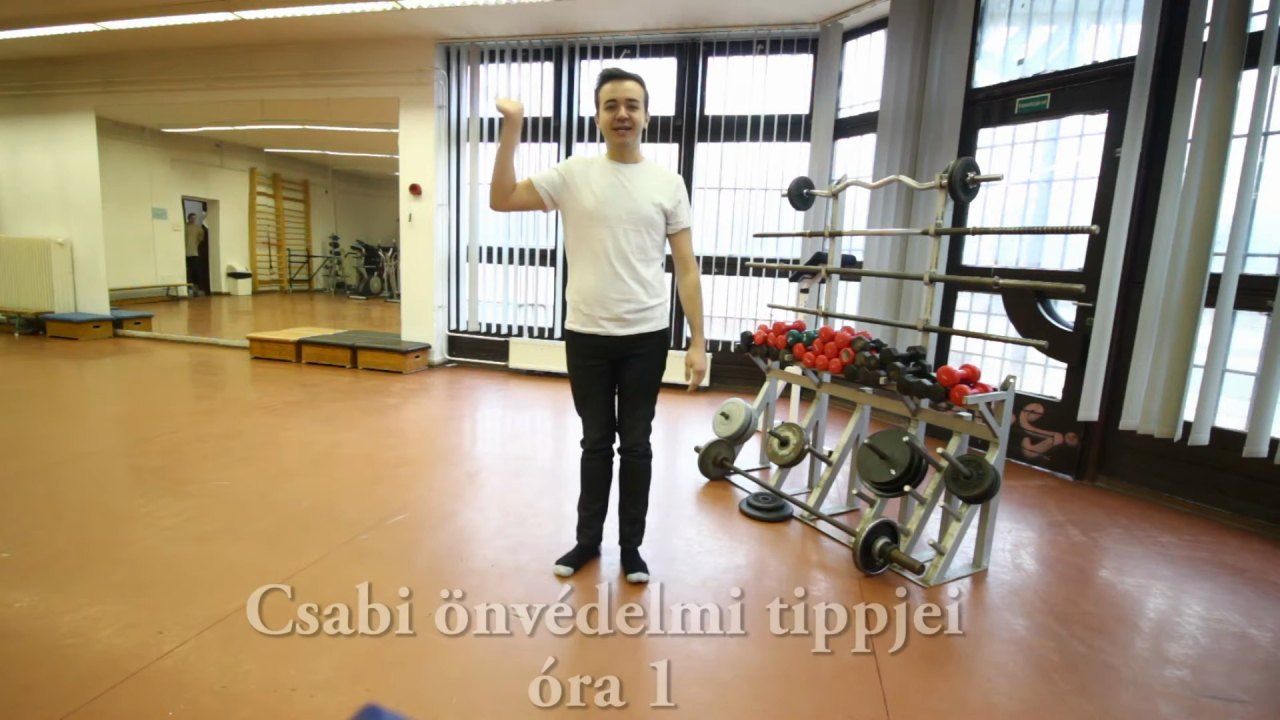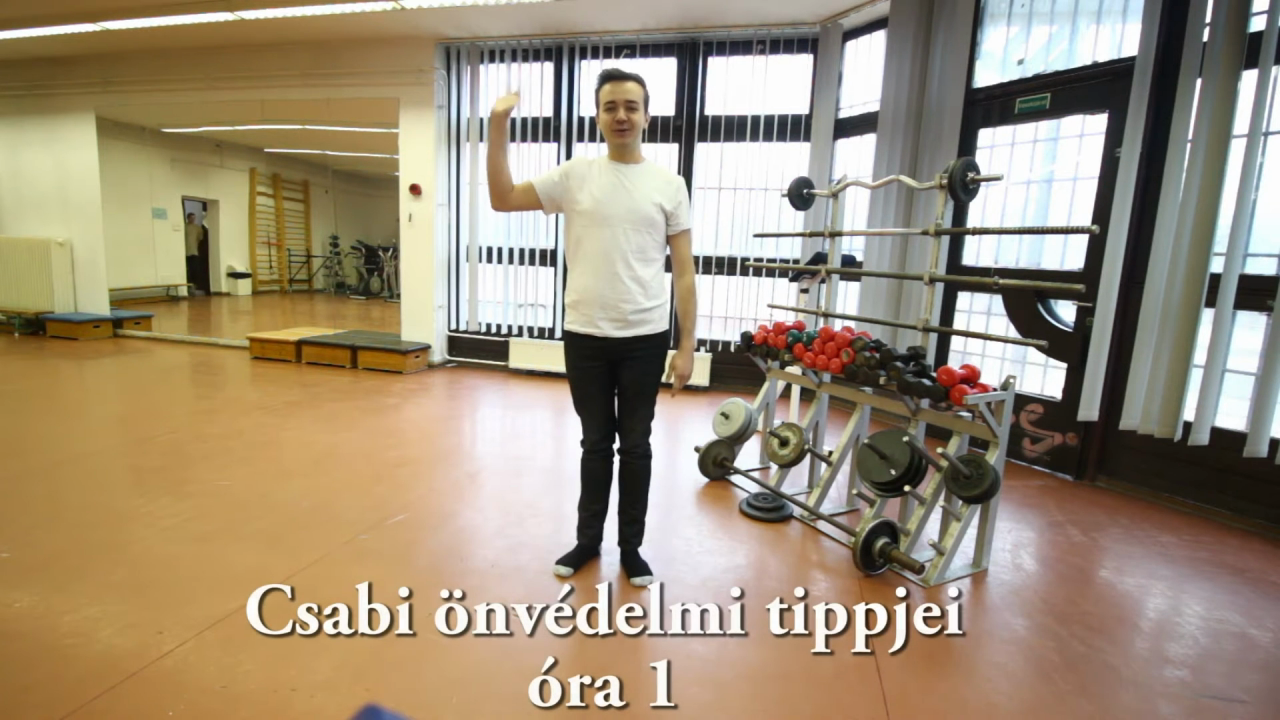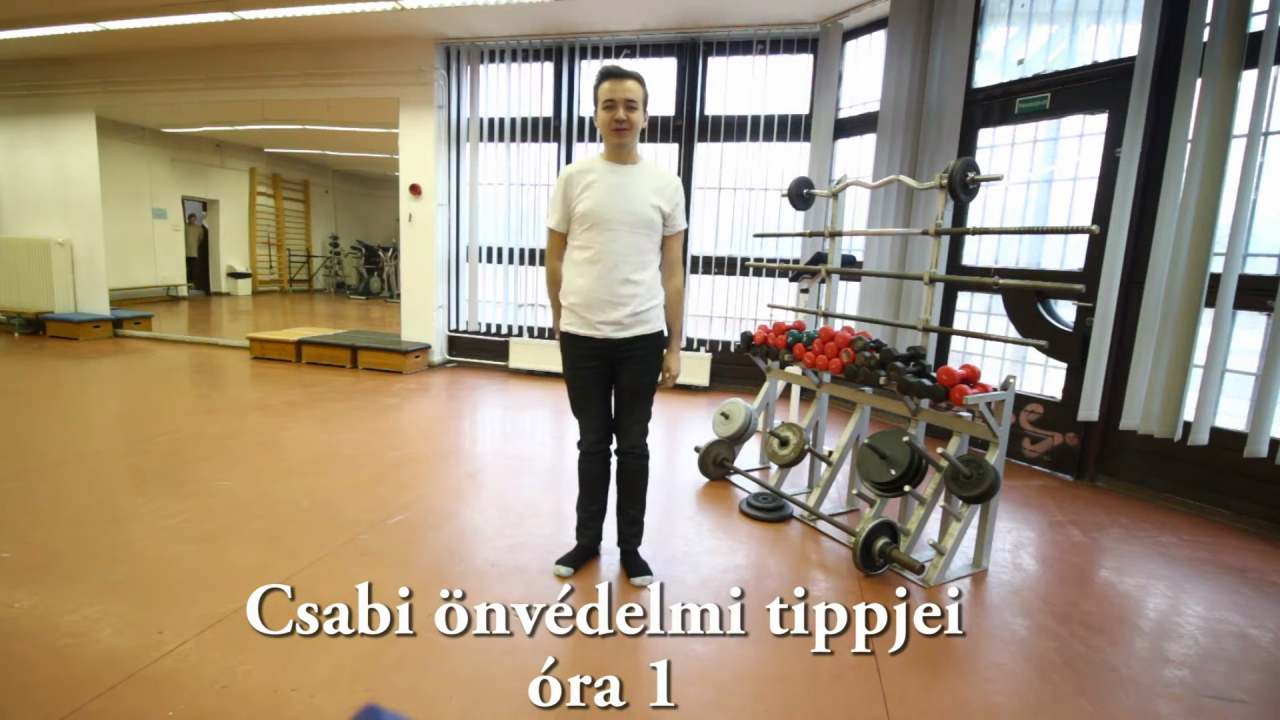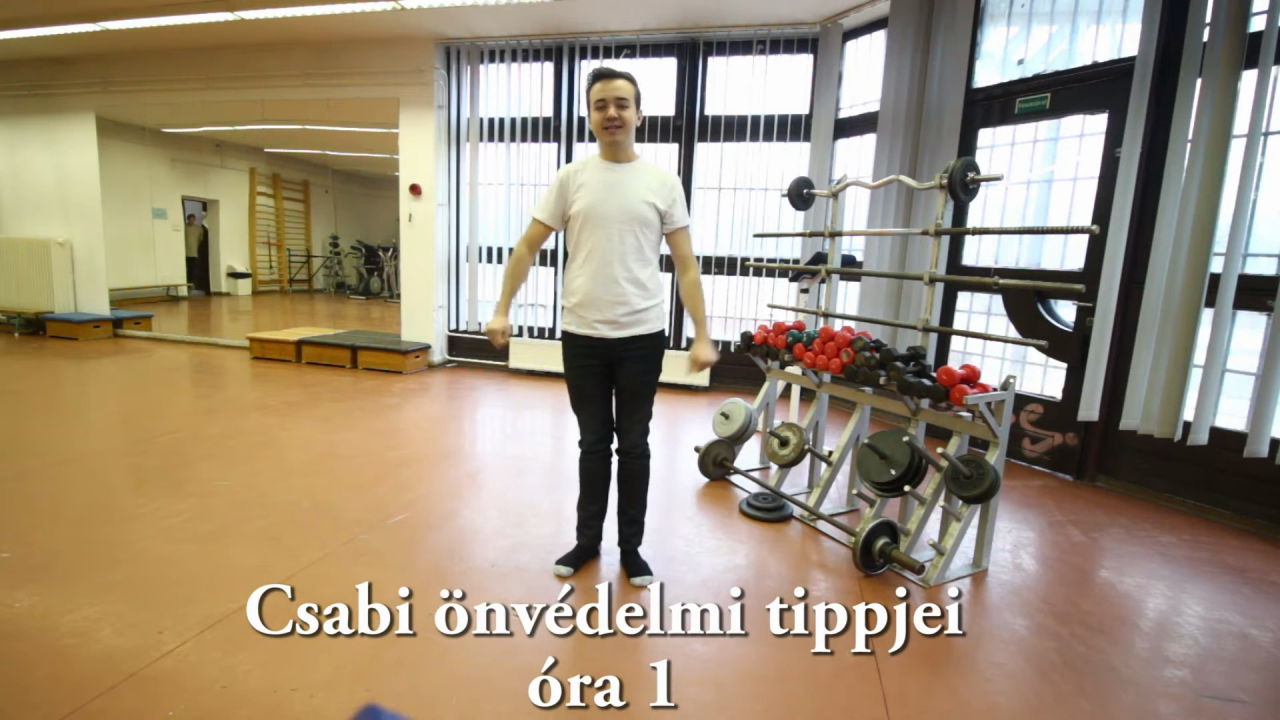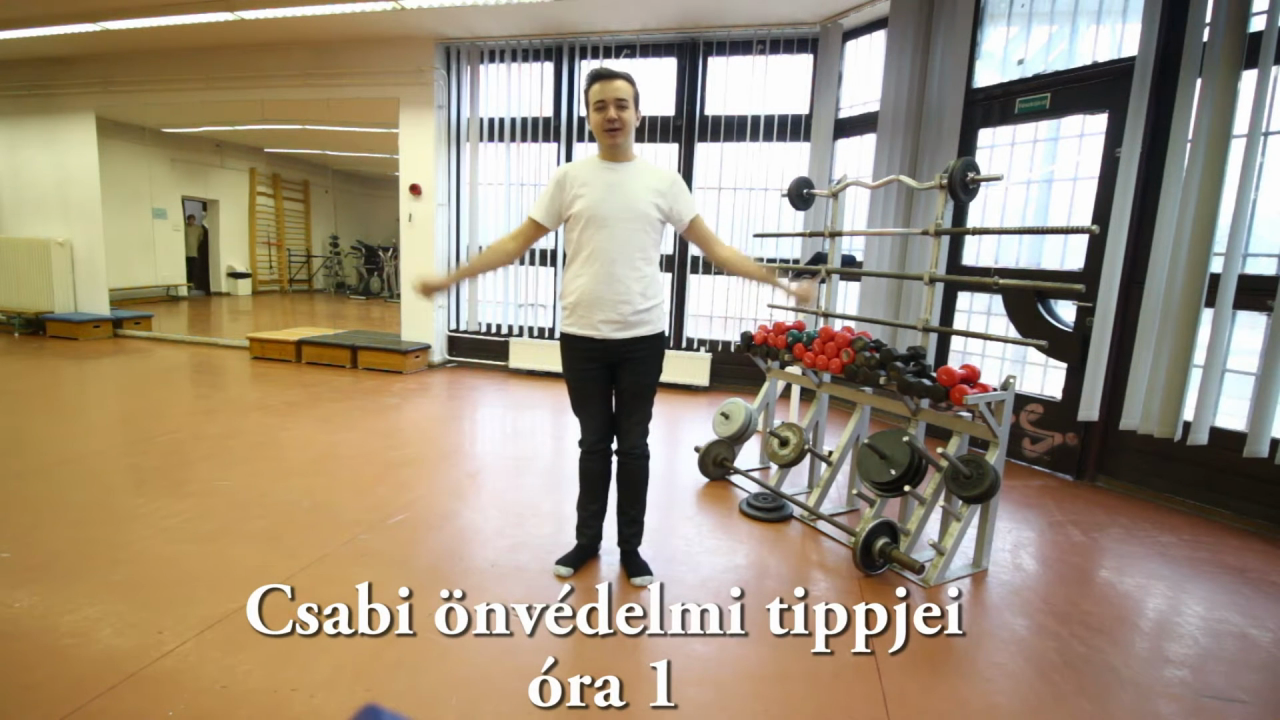
dt=0.5s
person 1, frame 1
left shoulder: (668, 183)
right shoulder: (574, 174)
left elbow: (686, 267)
right elbow: (501, 200)
left wrist: (698, 341)
right wrist: (511, 129)
left hip: (645, 336)
right hip: (586, 334)
left knee: (635, 443)
right knee: (595, 441)
left ankle: (631, 546)
right ankle: (588, 540)
person 1, frame 2
left shoulder: (668, 184)
right shoulder: (575, 174)
left elbow: (682, 270)
right elbow: (503, 198)
left wrist: (686, 345)
right wrist: (497, 132)
left hip: (644, 338)
right hip: (585, 334)
left knee: (635, 445)
right knee: (595, 443)
left ankle: (631, 547)
right ankle: (588, 540)
person 1, frame 3
left shoulder: (665, 185)
right shoulder: (573, 178)
left elbow: (672, 269)
right elbow: (555, 258)
left wrist: (674, 344)
right wrist: (558, 323)
left hip: (640, 338)
right hip: (583, 337)
left knee: (633, 445)
right knee: (593, 443)
left ankle: (630, 546)
right ankle: (587, 540)
person 1, frame 4
left shoulder: (662, 182)
right shoulder: (571, 178)
left elbow: (685, 262)
right elbow: (529, 246)
left wrist: (702, 334)
right wrist: (502, 308)
left hip: (641, 336)
right hip: (582, 335)
left knee: (633, 444)
right knee: (592, 442)
left ankle: (630, 546)
right ankle: (586, 541)
person 1, frame 5
left shoulder: (663, 181)
right shoulder: (568, 178)
left elbow: (713, 246)
right elbow: (519, 240)
left wrist: (782, 281)
right wrist: (452, 276)
left hip: (642, 336)
right hip: (583, 335)
left knee: (633, 445)
right knee: (593, 442)
left ankle: (630, 547)
right ankle: (587, 539)
